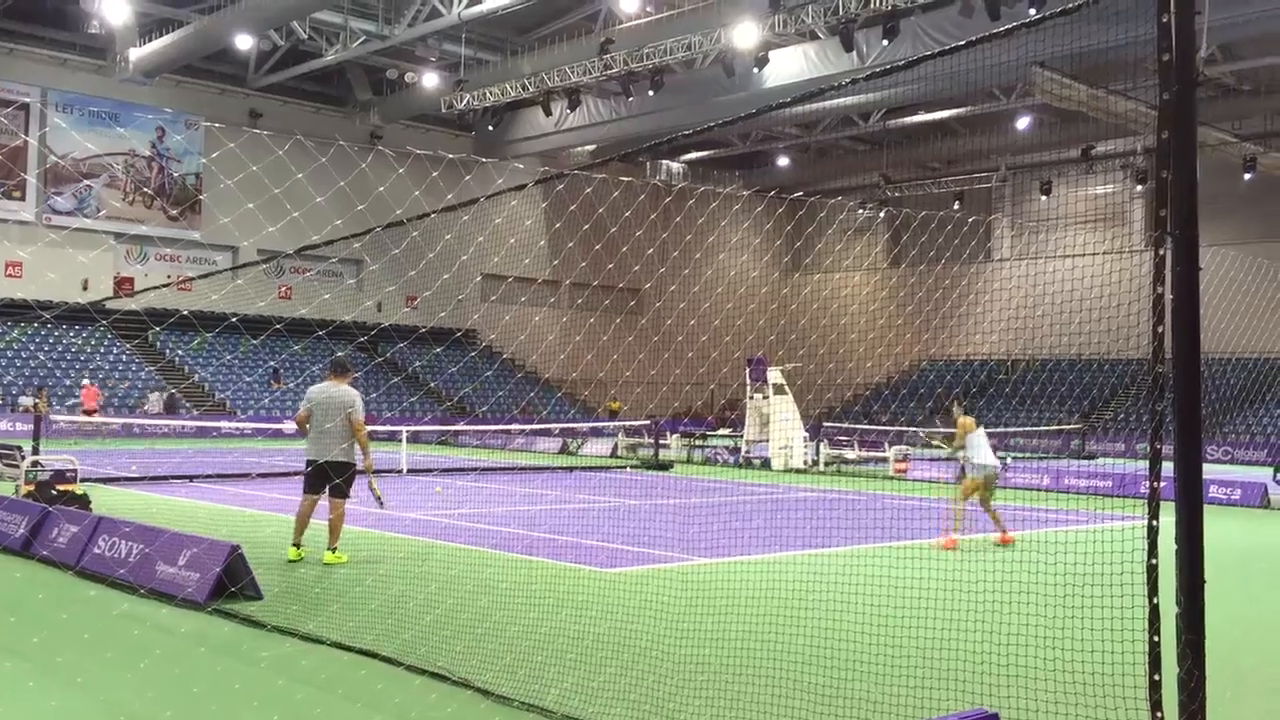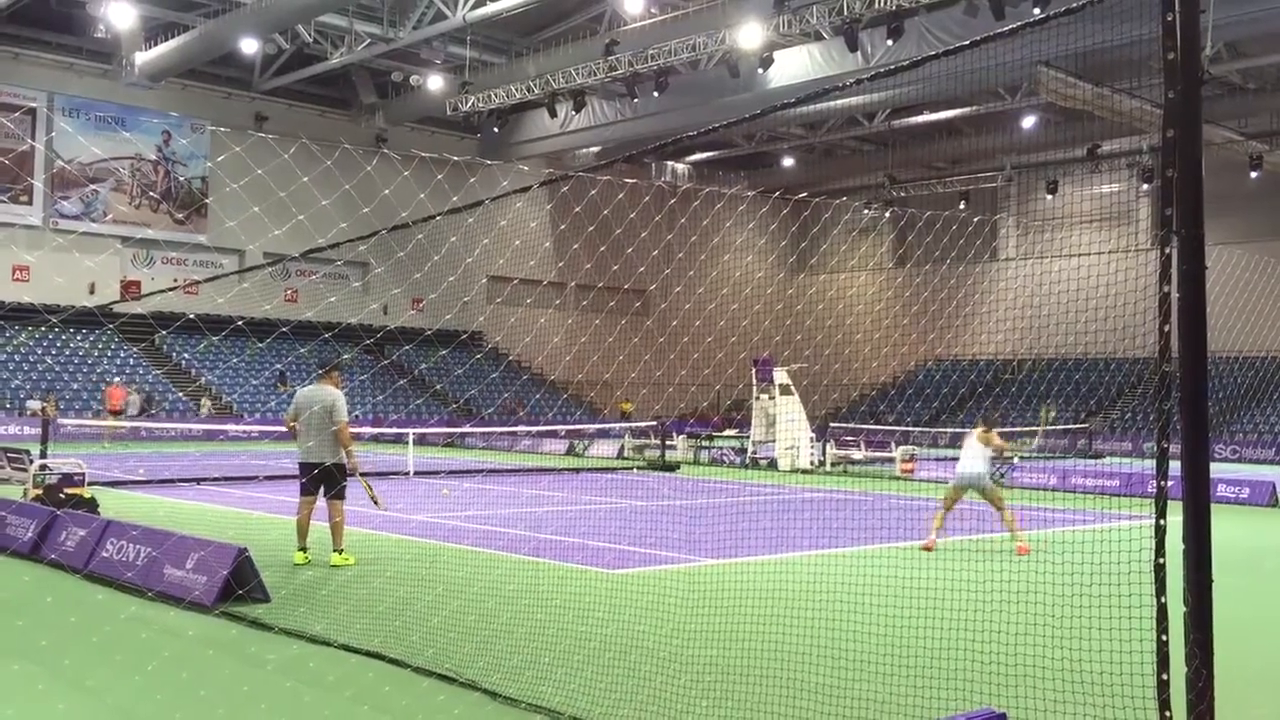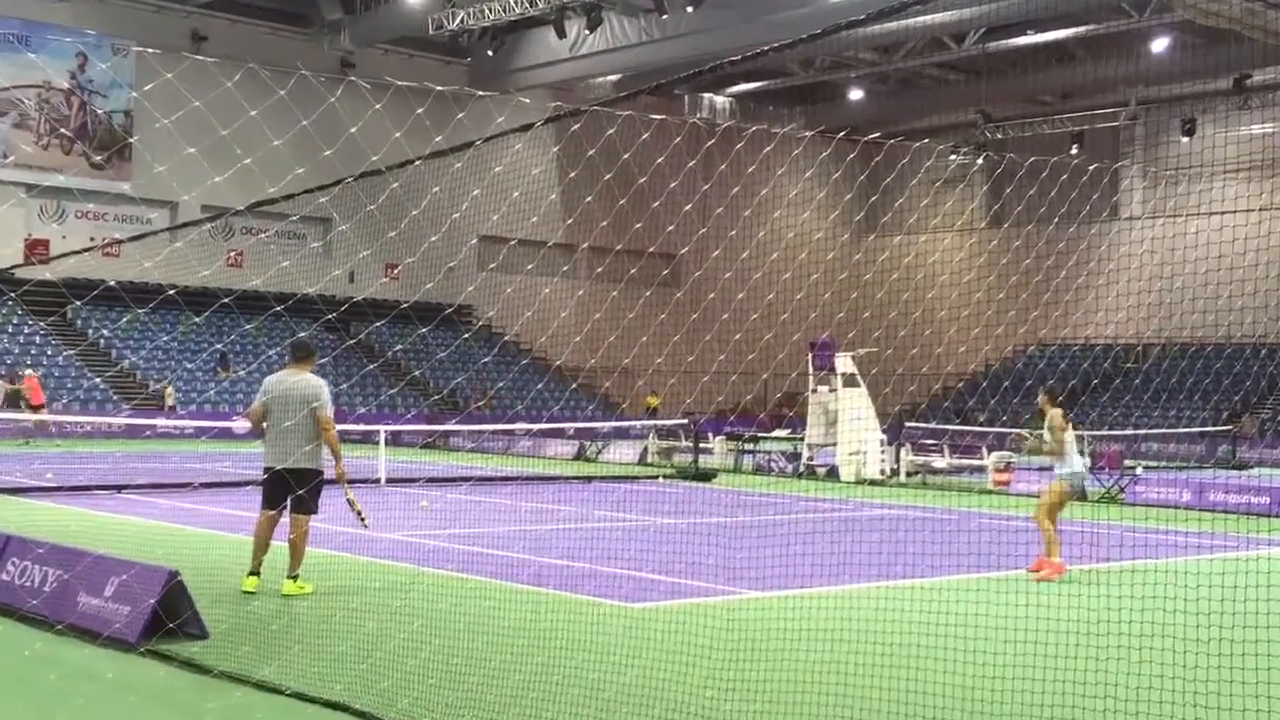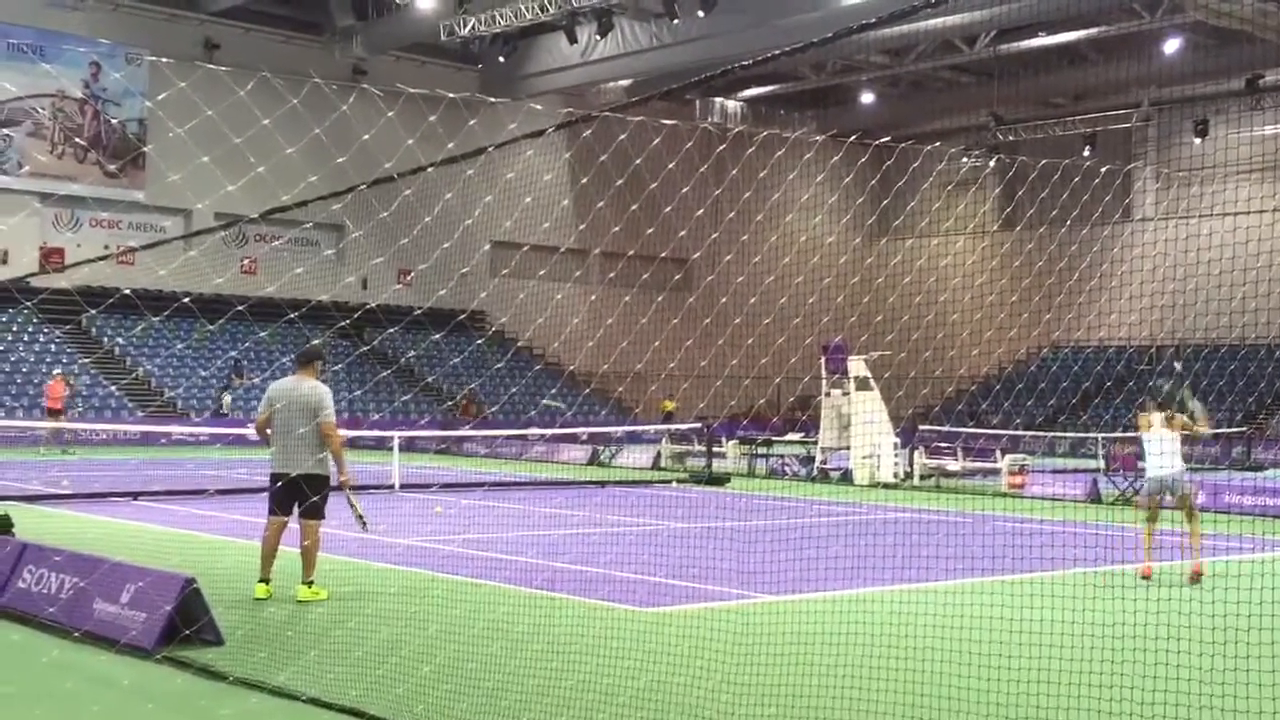
dt=1s
person 1, frame 1
left shoulder: (313, 391)
right shoulder: (352, 395)
left elbow: (300, 419)
right elbow: (359, 427)
right wrist: (367, 456)
left hip: (315, 455)
right hip: (342, 457)
left knee: (308, 500)
right knee: (337, 504)
left ankle: (295, 547)
right ankle: (331, 551)
person 1, frame 2
left shoulder: (301, 394)
right shoulder: (336, 395)
left elbow: (288, 423)
right elbow: (342, 429)
right wrist: (351, 457)
left hip: (307, 458)
right hip: (333, 459)
left knee: (306, 503)
right knee: (336, 505)
right ankle: (337, 553)
person 1, frame 3
left shoulder: (270, 381)
right shoulder: (317, 385)
left elbow: (253, 416)
right elbow: (326, 426)
right wrist: (339, 462)
left hip: (274, 460)
right hip: (307, 463)
left knee: (268, 516)
right knee: (300, 520)
left ankle: (253, 574)
right ankle: (292, 579)
person 1, frame 4
left shoulder: (275, 387)
right shoulder: (320, 391)
left elbow: (259, 424)
right elbow: (329, 432)
right wrist: (341, 468)
left hip: (281, 467)
right hip: (313, 469)
left knee: (275, 522)
right knee: (310, 526)
left ankle: (263, 583)
right ankle: (307, 586)
person 2, frame 1
left shoulder: (962, 421)
right shoulder: (975, 423)
left elbow: (958, 444)
left wrist: (953, 447)
right wrist: (965, 456)
left hip: (982, 467)
right hip: (994, 467)
left knee: (960, 499)
right knee: (985, 504)
left ankle: (953, 537)
right ankle: (1005, 534)
person 2, frame 2
left shoulder: (969, 434)
right shoulder: (990, 435)
right elbow: (1000, 445)
left hip: (960, 474)
right hip: (979, 475)
left knee: (944, 509)
right knee: (1003, 509)
left ankle: (931, 539)
right ankle: (1019, 543)
person 2, frame 3
left shoulder: (1054, 417)
right shoulder: (1051, 416)
left elbow: (1060, 449)
left wrist: (1041, 448)
right wrist: (1039, 446)
left hip: (1069, 474)
right hip: (1065, 473)
left knee: (1042, 515)
right knee: (1049, 515)
left ankle: (1055, 562)
right ankle: (1047, 560)
person 2, frame 4
left shoulder: (1143, 419)
right shoulder: (1178, 418)
right elbow: (1204, 432)
right wrist: (1202, 423)
left hip: (1153, 477)
right hip: (1177, 475)
left knee: (1150, 521)
right knee: (1192, 520)
left ankle: (1146, 565)
right ankle: (1196, 563)
